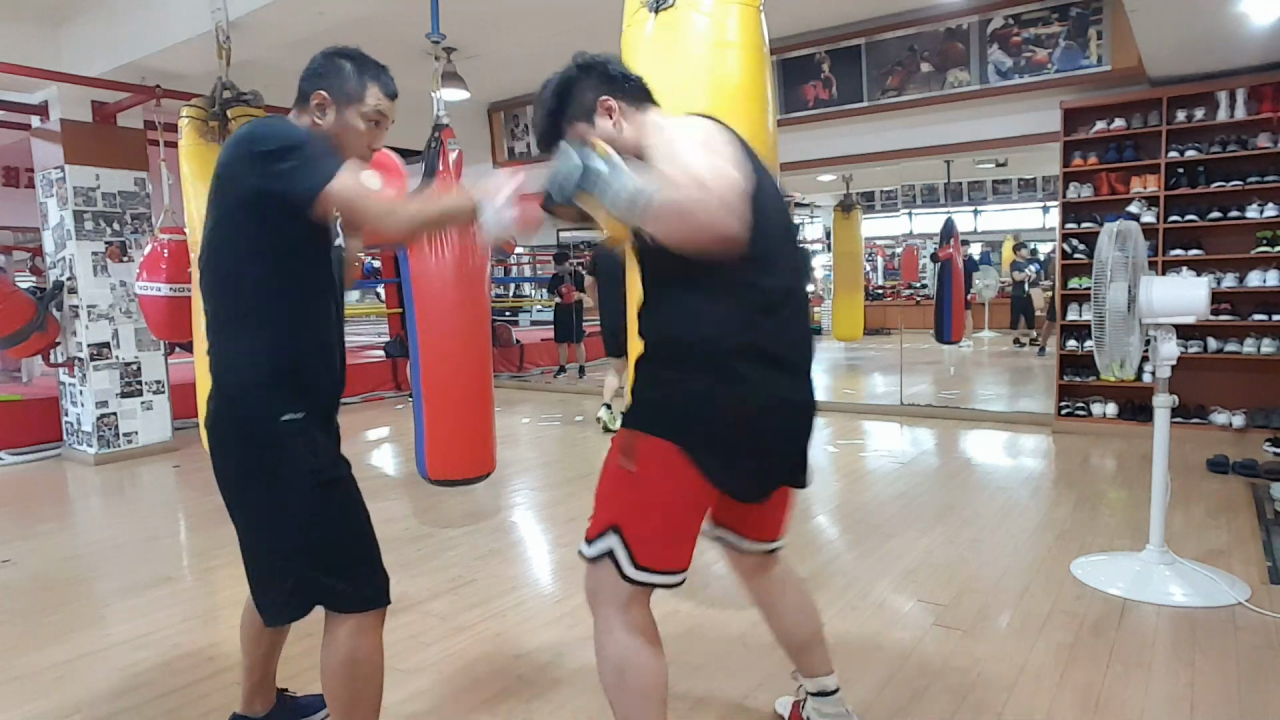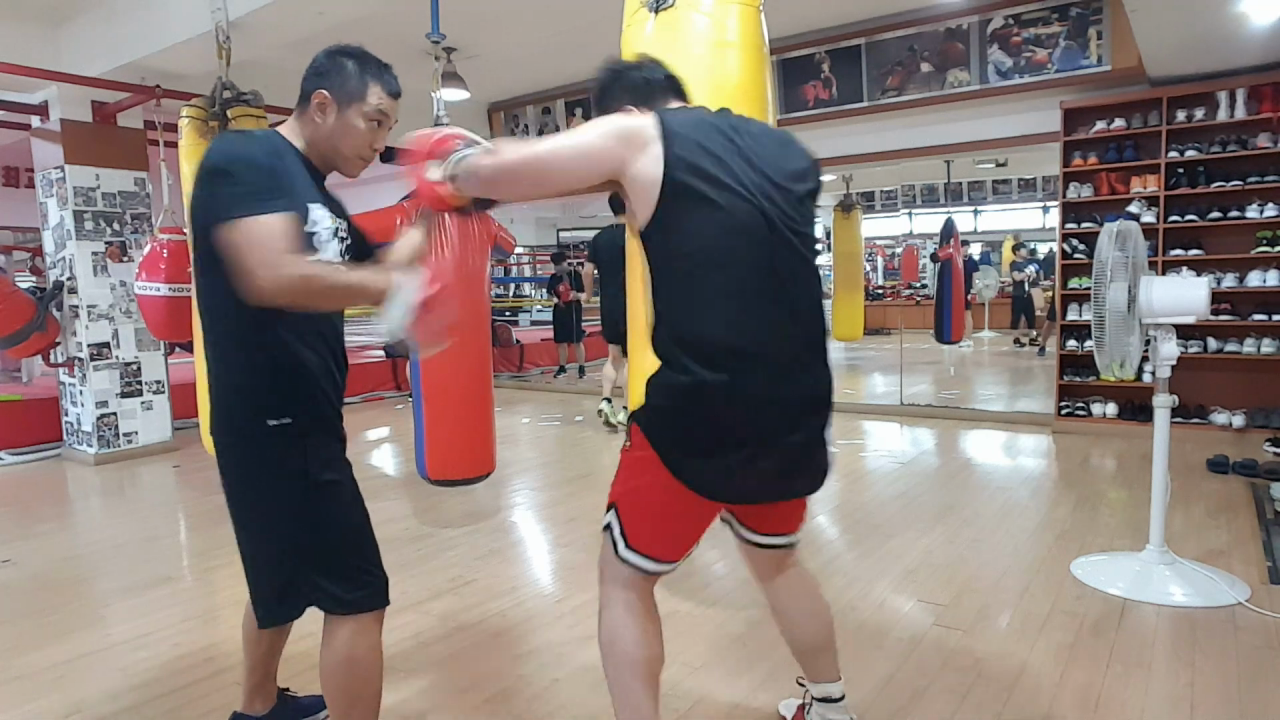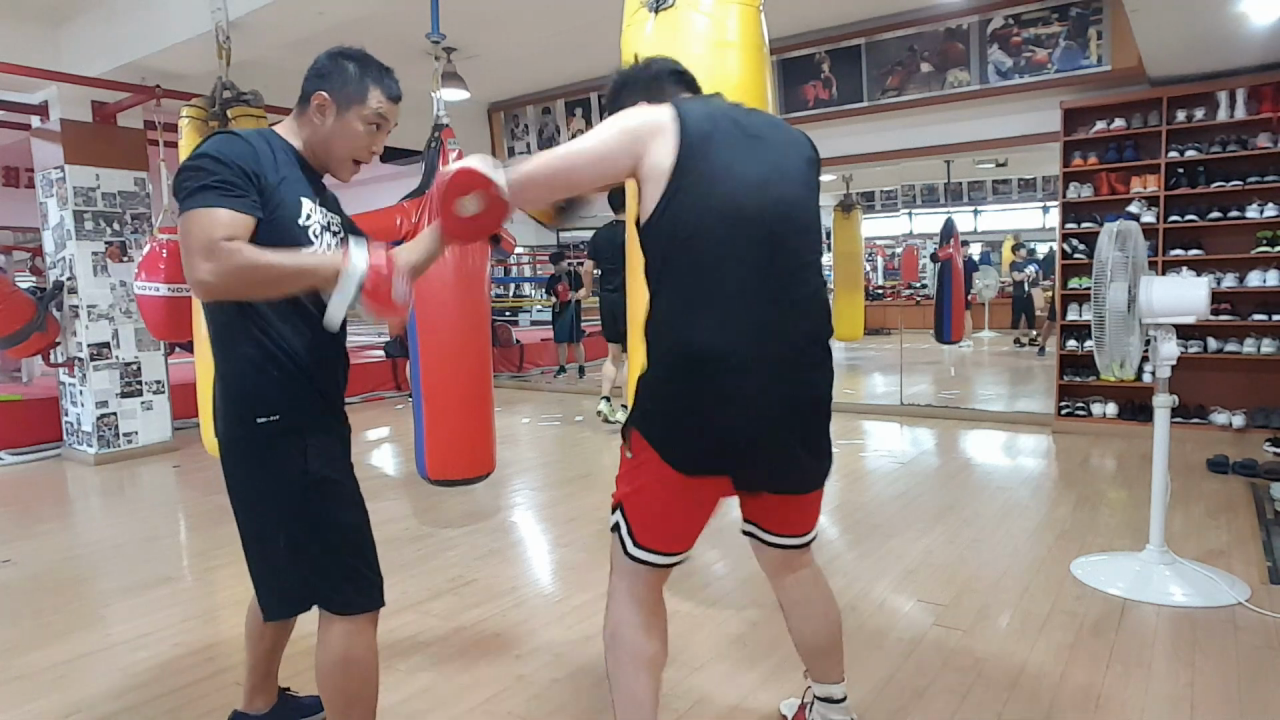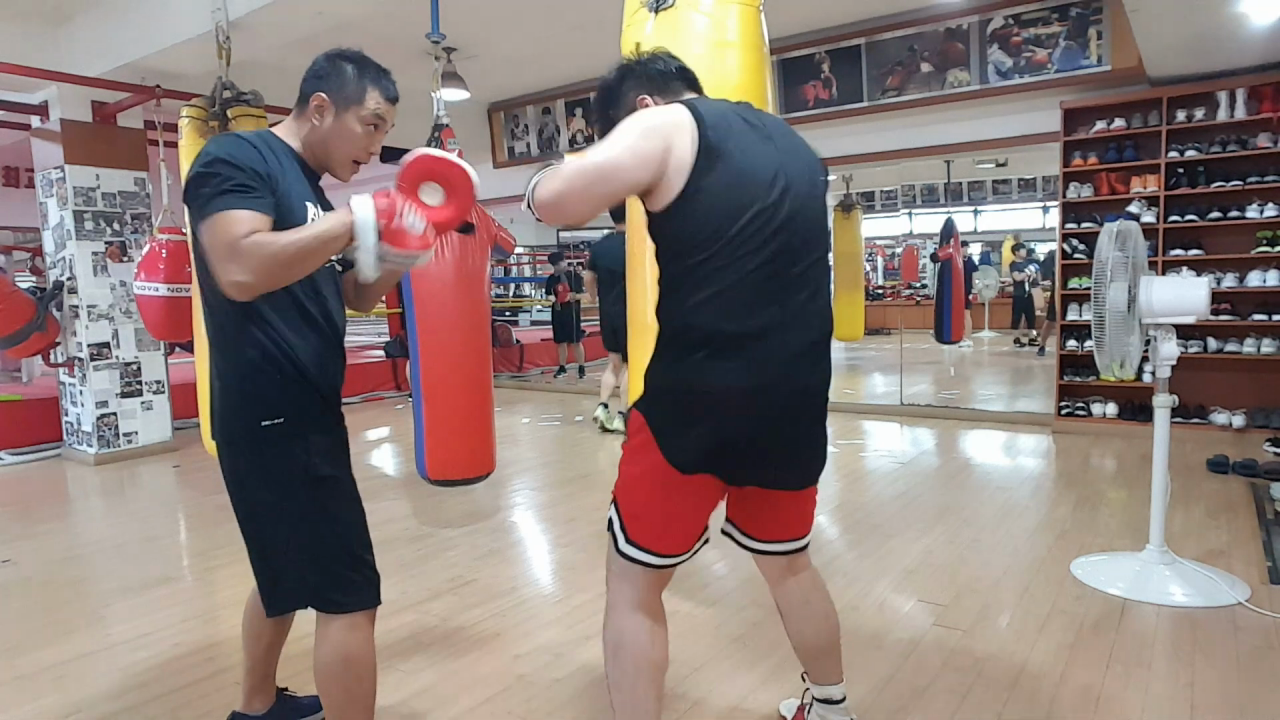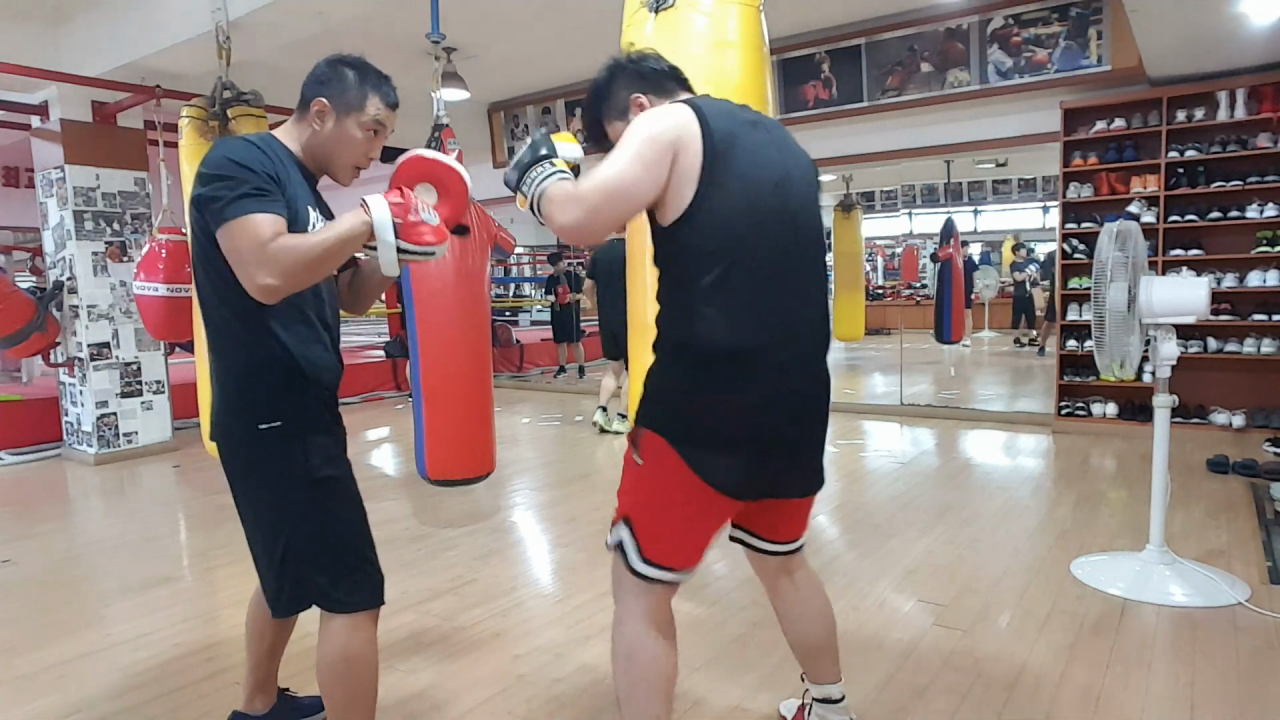
dt=0.1s
person 1, frame 1
left shoulder: (282, 172)
right shoulder: (272, 145)
left elbow: (299, 280)
right elbow: (388, 216)
left wrist: (352, 233)
right wrist: (481, 205)
left hip: (262, 414)
right hip: (279, 417)
left knee: (284, 576)
right knee: (357, 596)
person 1, frame 2
left shoulder: (318, 195)
right shoulder: (243, 158)
left elbow: (376, 269)
right elbow: (272, 278)
right wrist: (391, 289)
left hip: (298, 418)
right hip: (275, 422)
left knee: (282, 577)
right knee: (354, 596)
person 1, frame 3
left shoulder: (318, 194)
right shoulder: (233, 156)
right elbow: (213, 269)
left wrist: (443, 228)
right wrist: (338, 268)
left hip: (304, 415)
right hip: (274, 418)
left knee: (287, 574)
right knee: (351, 597)
person 1, frame 4
left shoulder: (307, 188)
right shoulder: (235, 158)
left elbow: (358, 295)
right elbow: (243, 272)
right wrist: (355, 219)
left hip: (296, 415)
right hip: (275, 419)
left knee: (287, 573)
right knee: (347, 594)
person 1, frame 5
left shoulder: (305, 190)
right shoulder: (241, 161)
left elbow: (352, 297)
right elbow: (268, 276)
right wrist: (370, 220)
left hip: (293, 417)
right hip: (274, 420)
left knee: (290, 574)
right knee: (351, 594)
person 2, frame 1
left shoulder: (677, 136)
left elbow: (709, 219)
left wrist: (601, 177)
left hip: (696, 412)
right hip: (771, 404)
left knee: (614, 592)
right knee: (757, 558)
person 2, frame 2
left shoulder: (638, 134)
right shoulder: (789, 151)
left elbow: (497, 171)
left wrist: (458, 158)
left hip: (697, 407)
right hip: (793, 404)
left knee: (625, 577)
right knee: (775, 557)
person 2, frame 3
left shoulder: (650, 126)
right shoulder: (795, 142)
left elbow: (525, 185)
left wrist: (518, 196)
left hip: (689, 402)
right hip: (796, 396)
left knee: (634, 576)
right knee: (788, 556)
person 2, frame 4
left shoulder: (667, 123)
right shoulder: (792, 143)
left elbow: (558, 202)
left wrist: (543, 178)
left hip: (697, 398)
right hip: (794, 397)
left knee: (632, 580)
right knee: (786, 562)
person 2, frame 5
left shoulder: (670, 125)
right shoulder: (783, 144)
left elbow: (576, 221)
left wrist: (538, 171)
left hip: (701, 406)
right hip: (795, 402)
left knee: (639, 589)
right knee: (781, 561)
person 3, frame 1
left shoulder: (600, 252)
left elbow: (590, 283)
left wrist: (596, 302)
left hip: (607, 317)
right hip: (625, 317)
left knee: (616, 365)
left ankle: (606, 407)
person 3, frame 2
left shoulder: (599, 237)
left elbow: (588, 272)
left wrist: (588, 294)
left hip: (608, 303)
right hip: (629, 303)
left knee: (614, 357)
left ankle: (606, 401)
right ankle: (626, 411)
person 3, frame 3
left shoulder: (599, 234)
left elbow: (588, 269)
left wrist: (587, 290)
left hip: (607, 300)
right hip: (629, 300)
left knee: (614, 354)
left ankle: (605, 400)
right ankle: (625, 409)
person 3, frame 4
left shoulder: (600, 245)
left elbow: (588, 278)
left wrist: (594, 298)
left hip: (607, 312)
right hip: (629, 311)
left knee: (614, 362)
right knee: (630, 365)
left ankle: (603, 406)
right ankle: (622, 416)
person 3, frame 5
left shoulder: (599, 252)
left elbow: (588, 287)
left wrist: (597, 304)
left hip: (607, 320)
right hip: (628, 319)
left knee: (614, 370)
right knee: (631, 370)
left ankle: (602, 410)
right ankle: (622, 418)
